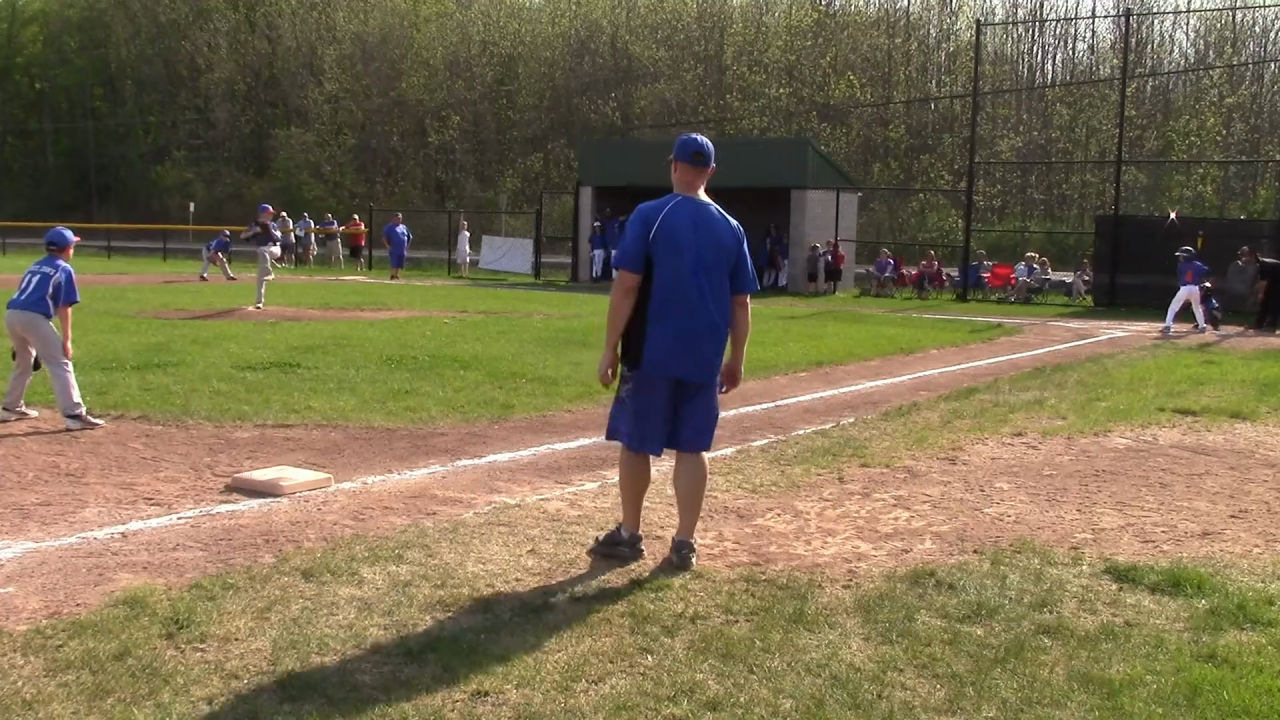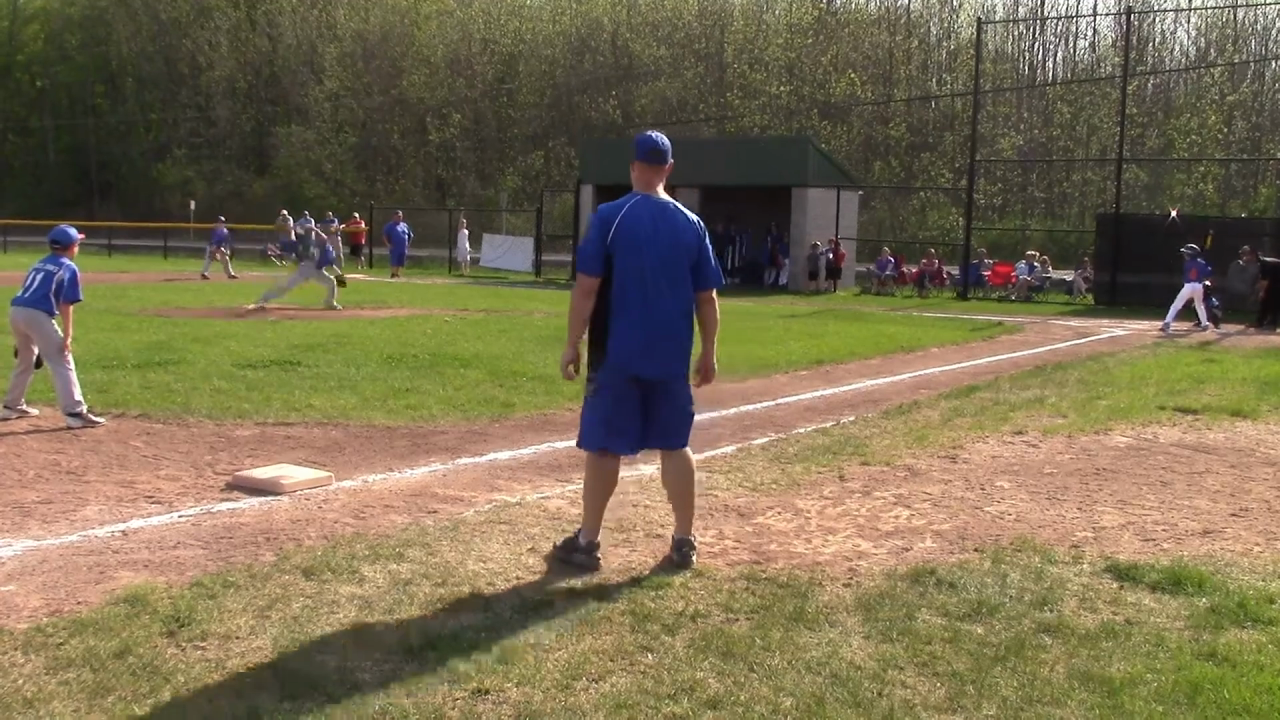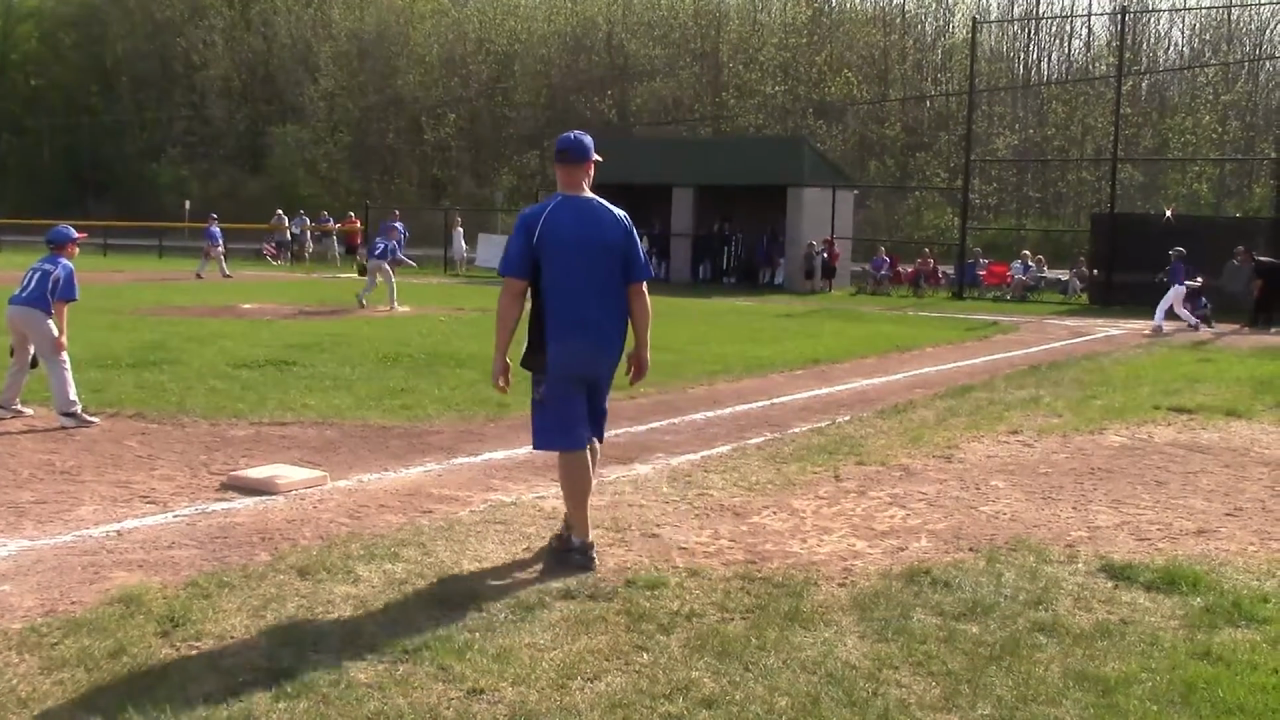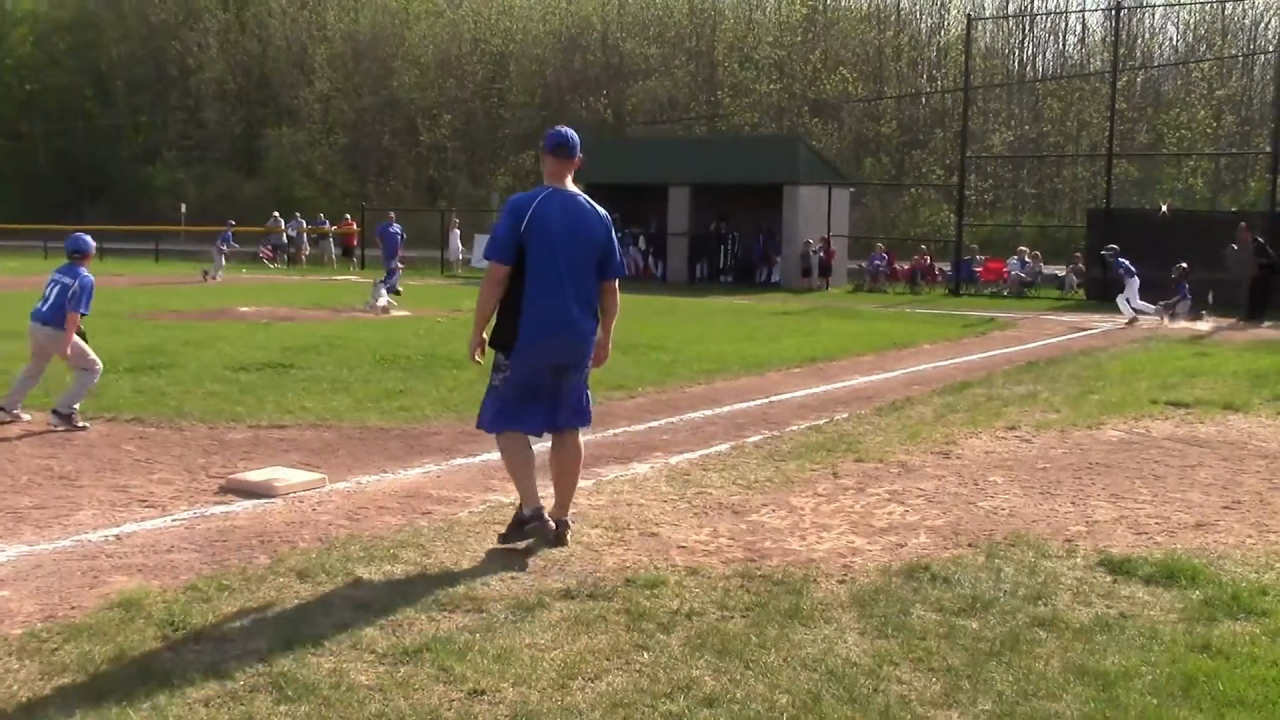
dt=0.7s
person 1, frame 1
left shoulder: (650, 215)
right shoulder: (731, 228)
left elbow: (627, 286)
right elbow: (741, 303)
left wrist: (610, 347)
right wrist: (736, 358)
left hip: (649, 354)
right hip: (704, 358)
left knee: (635, 443)
right knee: (692, 447)
left ankle: (628, 535)
right ankle: (684, 543)
person 1, frame 2
left shoulder: (609, 217)
right shoulder: (691, 224)
left elbow: (587, 288)
right elbow: (707, 297)
left wrist: (572, 345)
right wrist: (708, 353)
left hip: (616, 354)
right hip: (671, 357)
left knee: (602, 446)
right knee: (674, 446)
left ankle: (586, 542)
right ankle: (683, 541)
person 1, frame 3
left shoulder: (534, 219)
right shoulder: (618, 220)
left elbow: (513, 292)
right elbow: (637, 292)
left wrist: (500, 353)
right wrist: (641, 347)
left hip: (556, 351)
right hip: (605, 350)
left knee: (569, 443)
right knee: (589, 436)
left ankle: (579, 541)
right ankle: (575, 521)
person 1, frame 4
left shoulder: (521, 207)
right shoulder: (599, 217)
left elbow: (496, 277)
right elbow: (609, 288)
left wrist: (478, 330)
right wrist: (604, 336)
left hip: (525, 339)
right hip: (577, 342)
left knee: (508, 422)
right knee: (567, 428)
left ankle: (531, 509)
right ankle: (559, 519)
person 2, frame 1
left shoulder: (35, 266)
right shoulder: (64, 270)
right elbow: (64, 308)
left wrist: (21, 338)
right wrist: (67, 340)
right hip: (33, 317)
left knee: (24, 362)
right knee: (61, 364)
right ankle: (75, 415)
person 2, frame 2
left shoulder: (40, 264)
right shoulder: (68, 268)
right elbow: (66, 305)
right wrist: (67, 336)
left hip: (16, 311)
right hip: (37, 315)
left knee: (25, 359)
right knee: (62, 362)
left ankle: (11, 406)
right ankle: (75, 413)
person 2, frame 3
left shoulder: (40, 263)
right shoulder: (65, 267)
right elbow: (60, 302)
left wrist: (21, 333)
right wrist: (62, 333)
right hip: (34, 314)
left knee: (21, 358)
right knee: (58, 361)
right ankle: (70, 412)
person 2, frame 4
left shoulder: (59, 272)
right shoulder: (85, 279)
right elbow: (74, 313)
right wrist: (67, 344)
left hip: (36, 325)
right hip: (55, 330)
left knee: (35, 367)
right knee: (93, 367)
right ankle: (63, 412)
